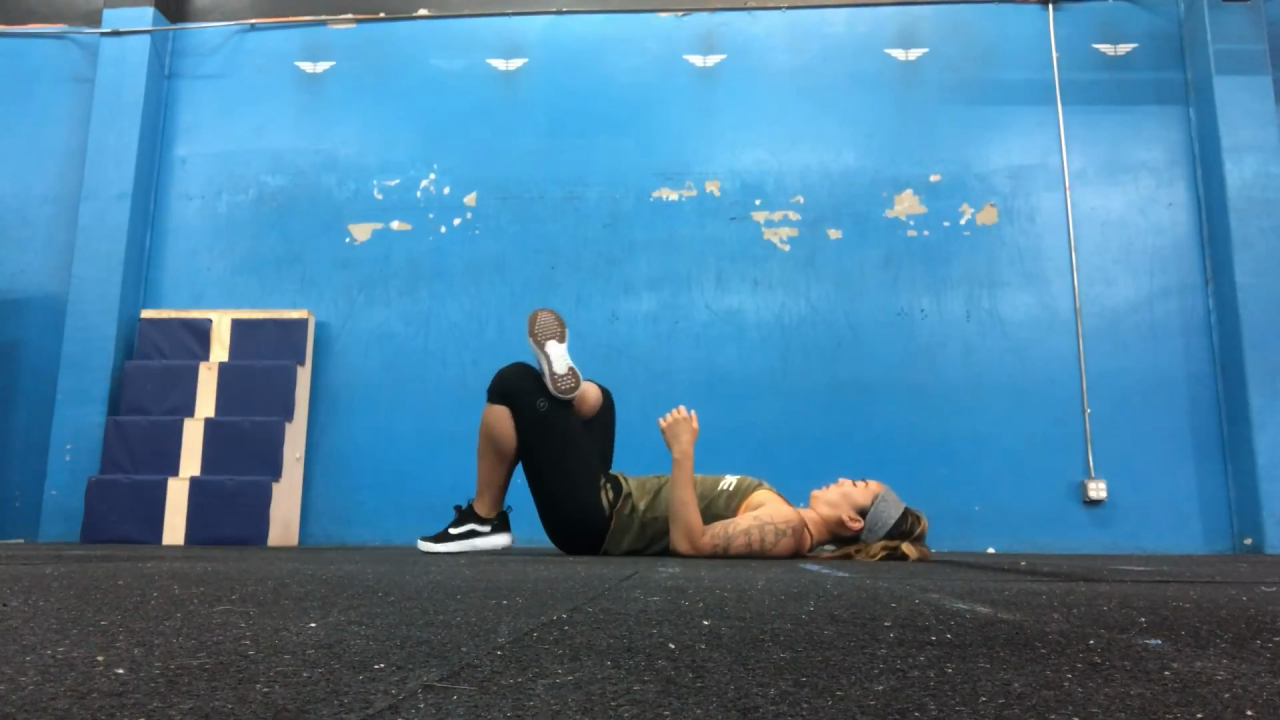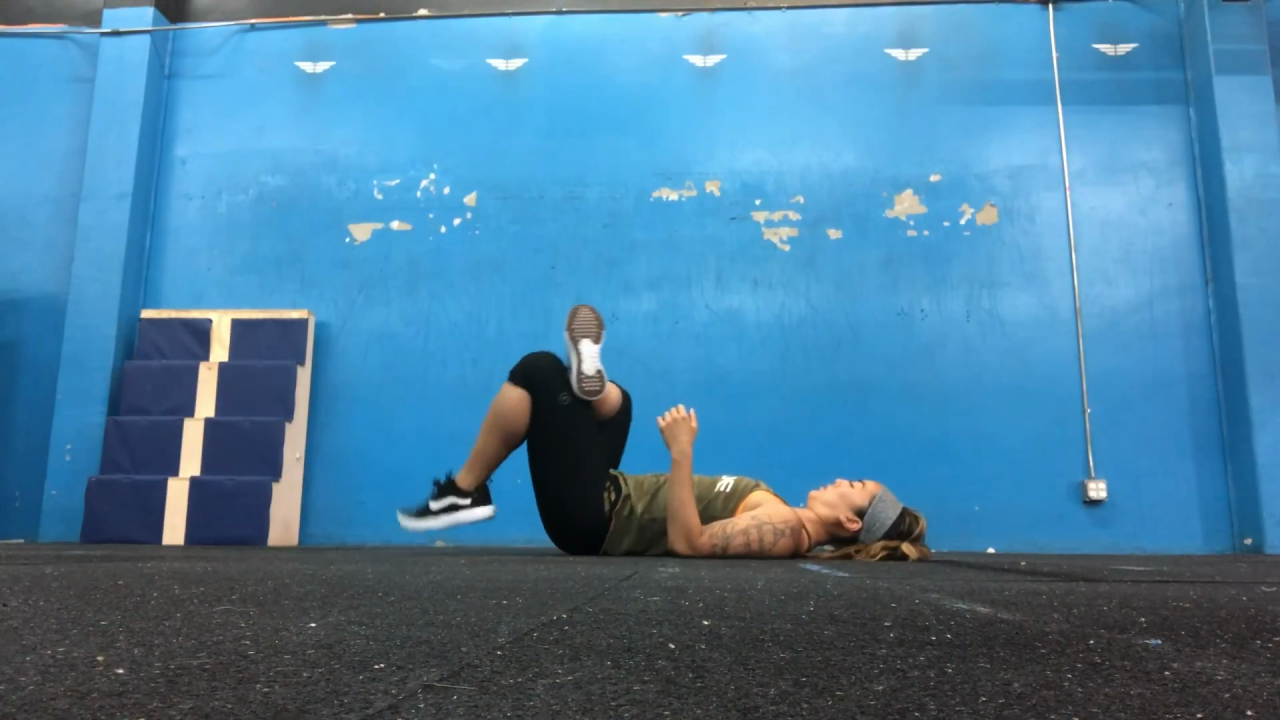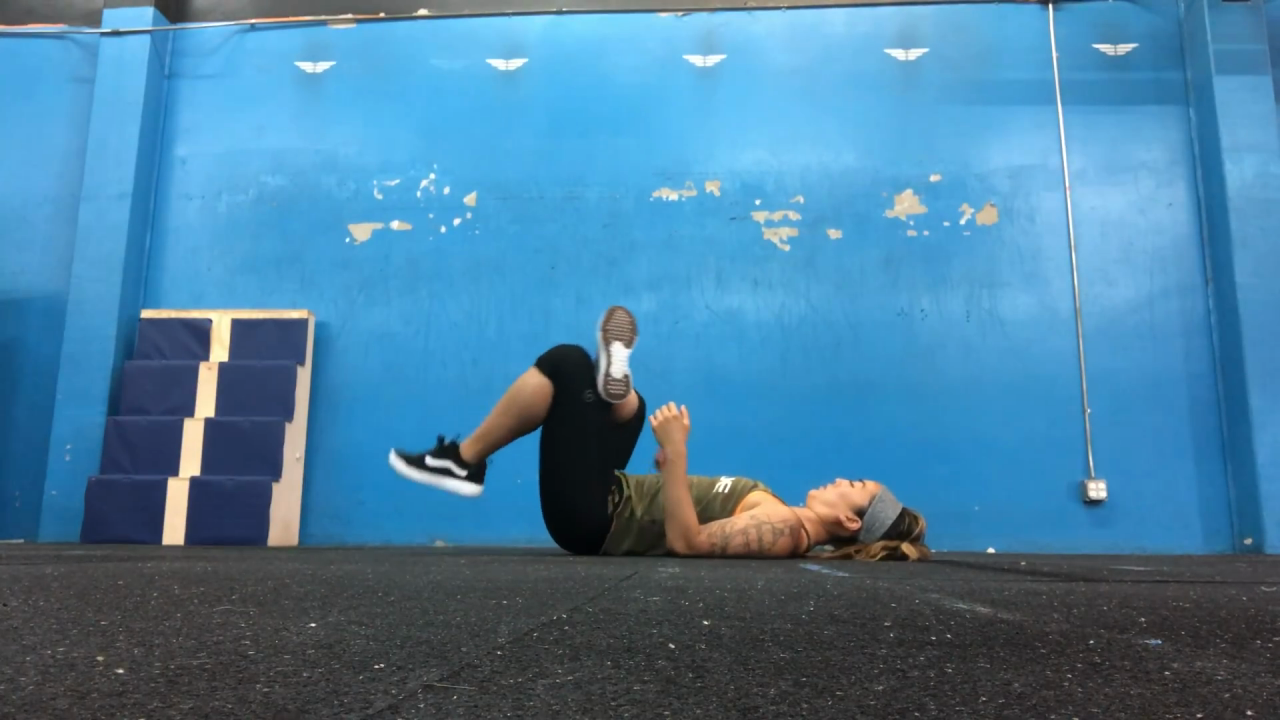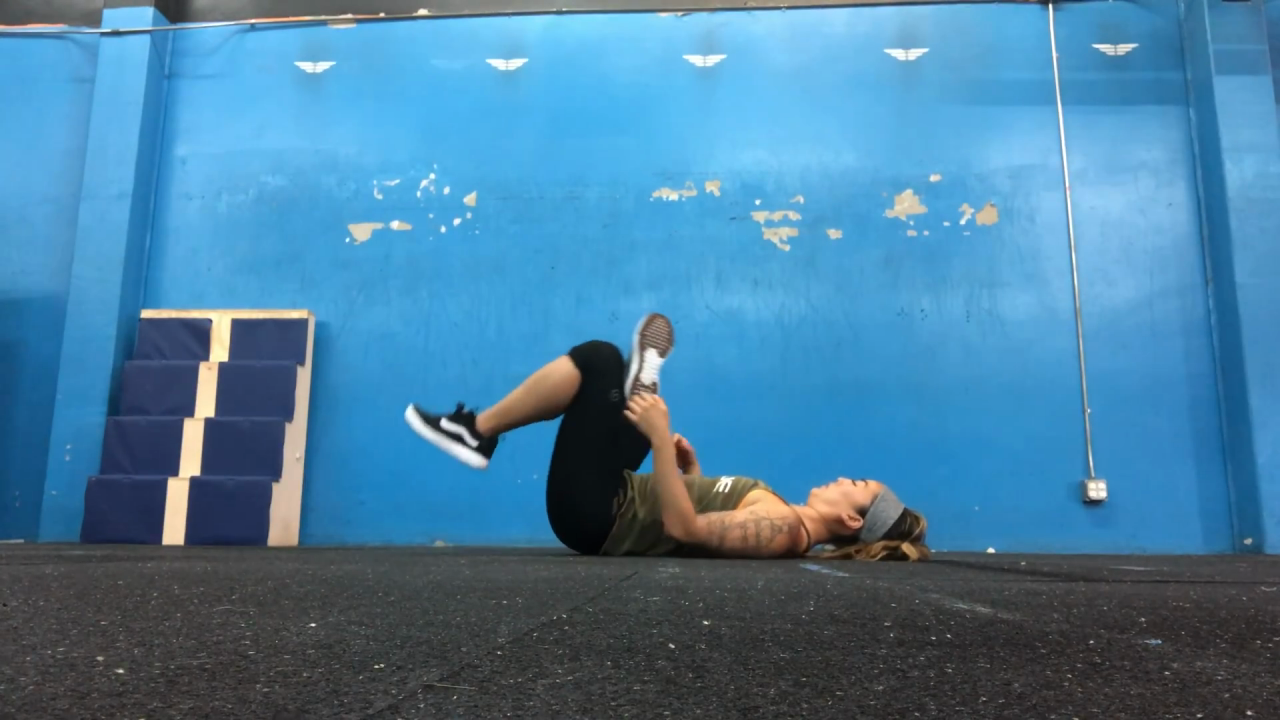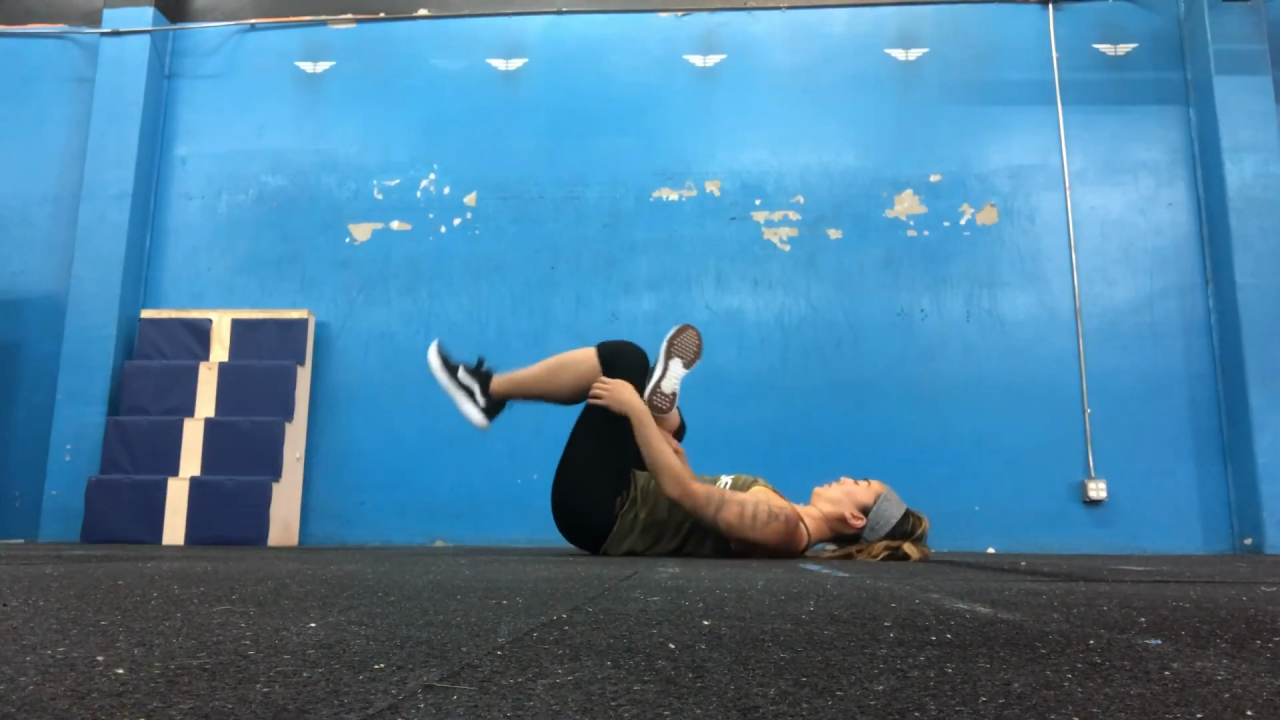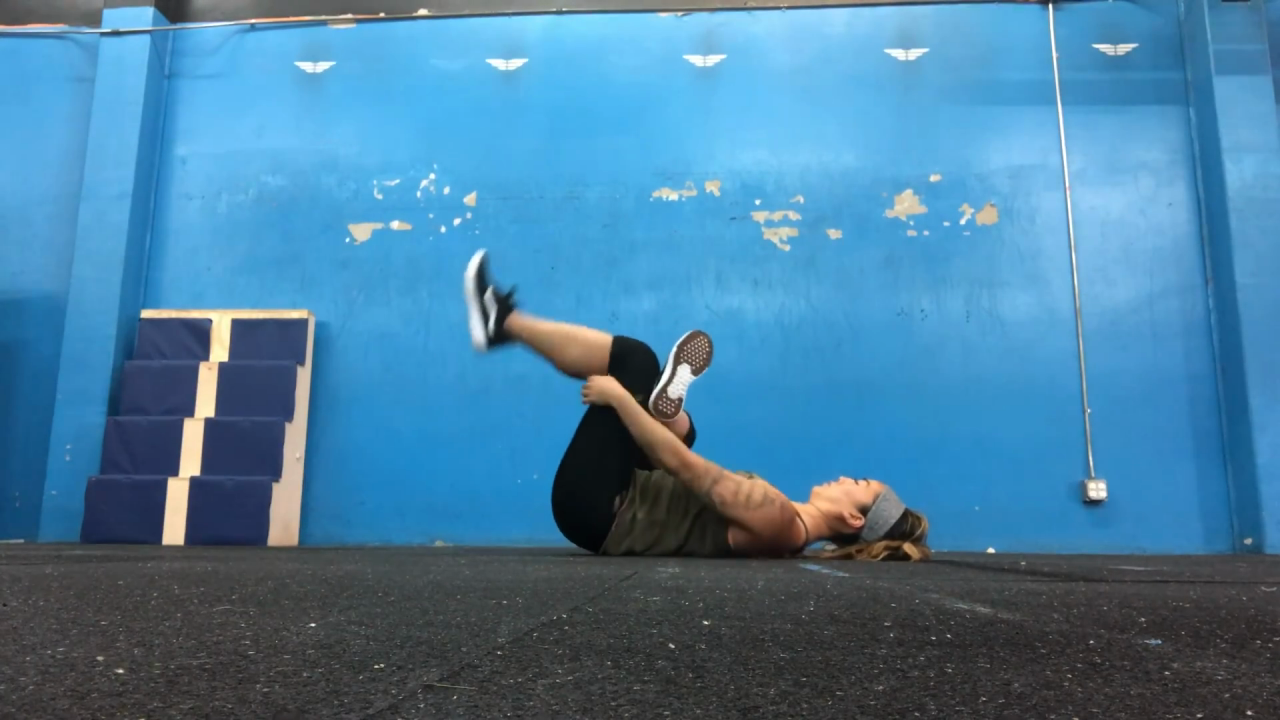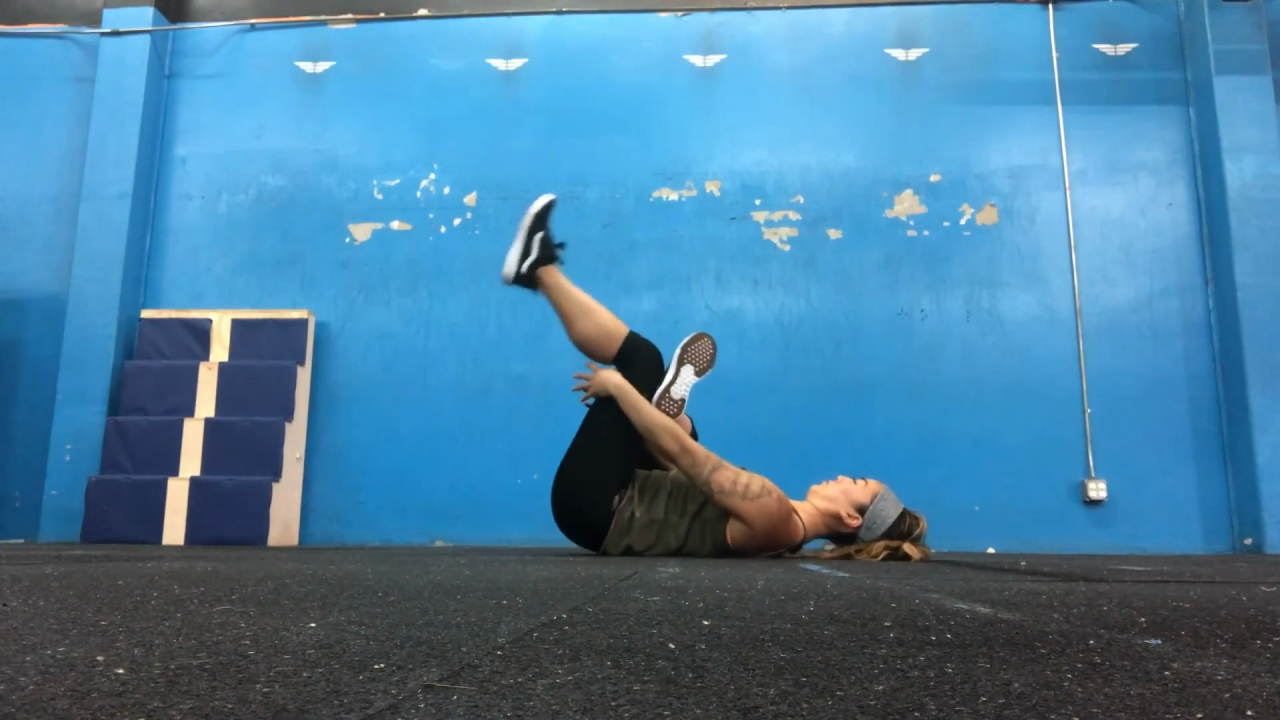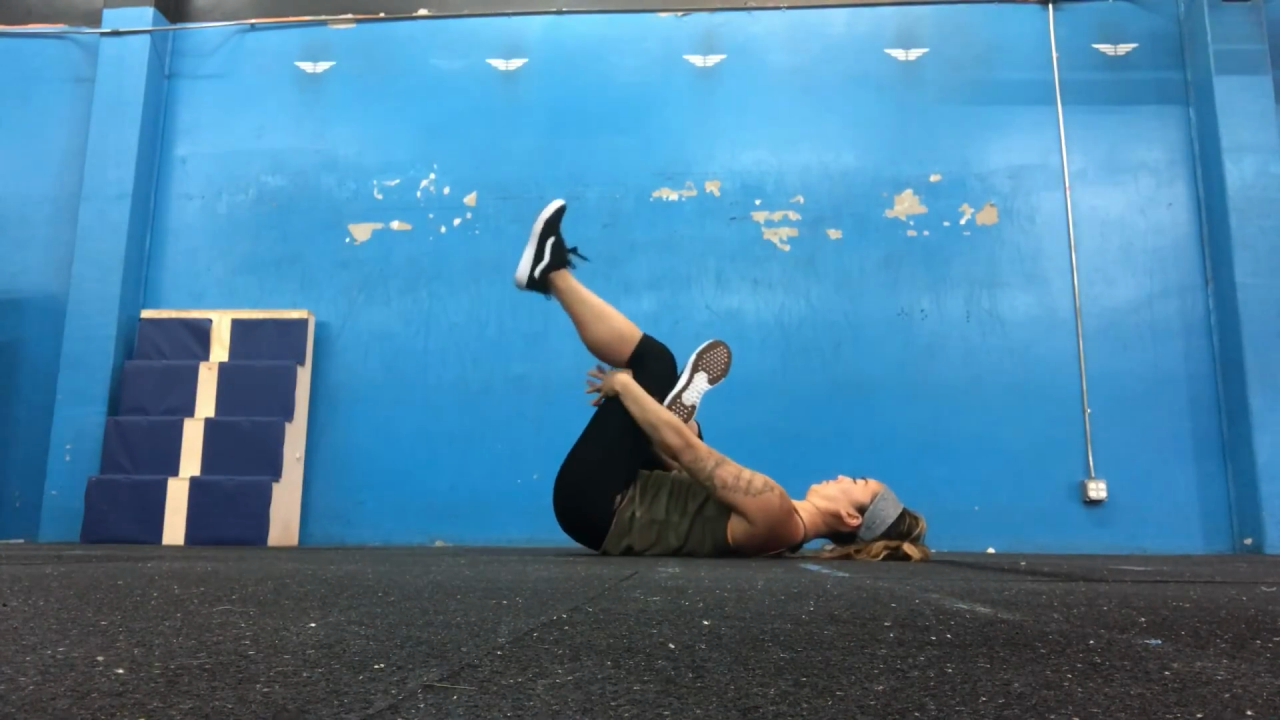
dt=0.2s
person 1, frame 1
left shoulder: (787, 533)
right shoulder: (791, 523)
left elbow: (689, 541)
left wrist: (682, 453)
left hip: (592, 521)
right hip: (608, 503)
left knee: (514, 382)
left ankle: (484, 518)
right ankle: (565, 383)
person 1, frame 2
left shoulder: (784, 533)
right shoulder: (786, 524)
left elbow: (685, 541)
left wrist: (681, 453)
left hip: (591, 519)
right hip: (605, 502)
left knee: (538, 369)
left ankle: (464, 492)
right ankle: (590, 382)
person 1, frame 3
left shoulder: (783, 533)
right shoulder: (785, 523)
left elbow: (684, 540)
left wrist: (676, 451)
right wrist: (675, 471)
left hip: (591, 520)
right hip: (607, 505)
left knee: (566, 361)
left ankle: (464, 461)
right ankle: (614, 389)
person 1, frame 4
left shoulder: (783, 531)
right shoulder: (787, 522)
left elbow: (681, 526)
left wrist: (660, 440)
right wrist: (690, 467)
left hip: (594, 519)
right hip: (609, 511)
left knee: (596, 359)
left ankle: (478, 432)
person 1, frame 5
left shoulder: (783, 526)
right shoulder: (786, 519)
left elbow: (679, 491)
left wrist: (637, 410)
right wrist: (664, 437)
left hip: (598, 517)
right hip: (613, 512)
left knee: (622, 359)
left ankle: (490, 390)
person 1, frame 6
left shoulder: (777, 521)
right shoulder: (786, 523)
left elbow: (682, 466)
left wrist: (619, 397)
right wrist: (659, 420)
left hip: (598, 516)
right hip: (614, 515)
left knee: (632, 357)
left ankle: (506, 322)
person 1, frame 7
left shoulder: (775, 517)
right shoulder: (784, 523)
left elbow: (684, 453)
right elbow: (691, 463)
left wrist: (619, 387)
left hip: (594, 510)
right hip: (613, 513)
left knee: (640, 358)
left ankle: (540, 271)
person 1, frame 8
left shoulder: (777, 516)
right shoulder: (781, 525)
left elbow: (684, 449)
right elbow: (689, 460)
left wrist: (625, 384)
left hip: (596, 508)
right hip: (616, 510)
left knee: (654, 362)
left ankle: (554, 273)
